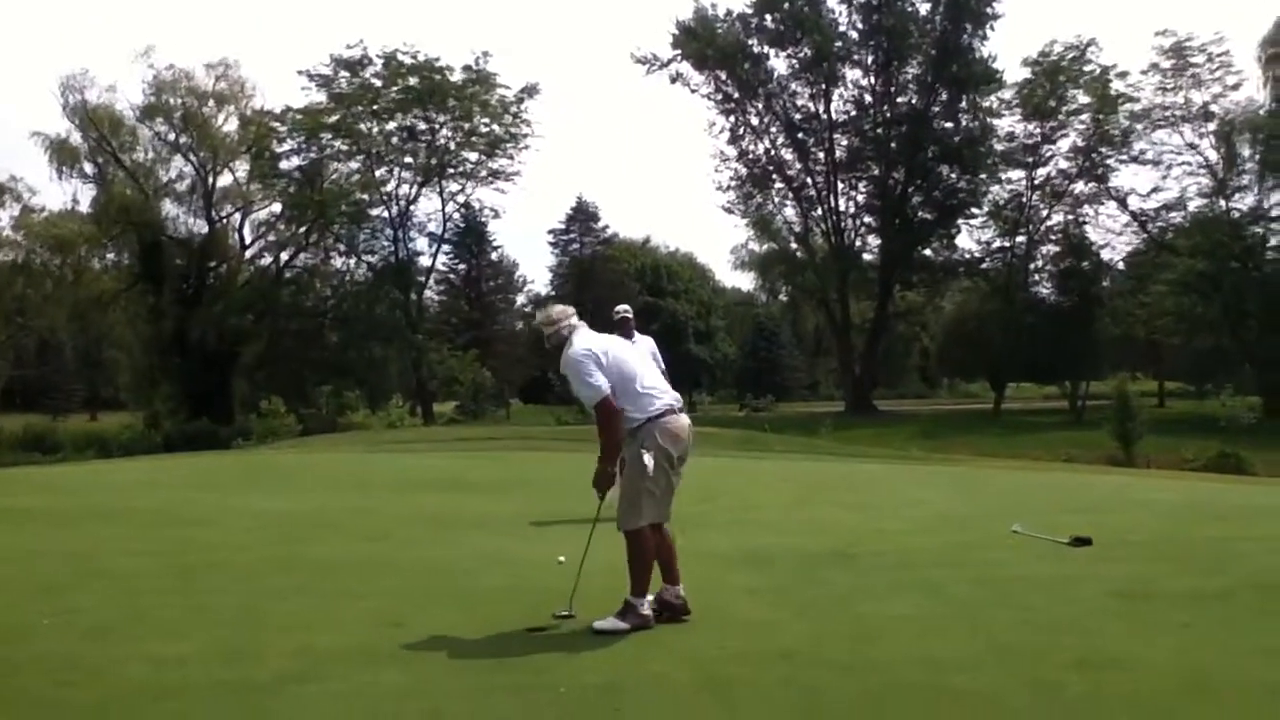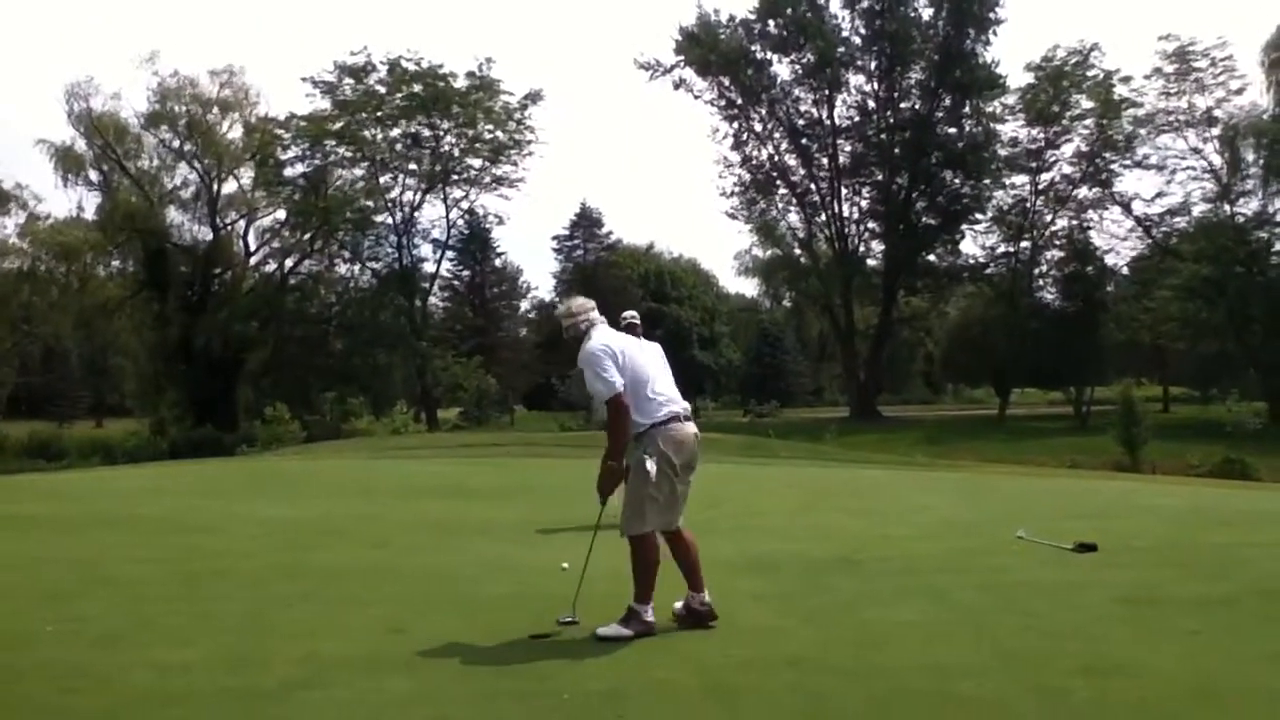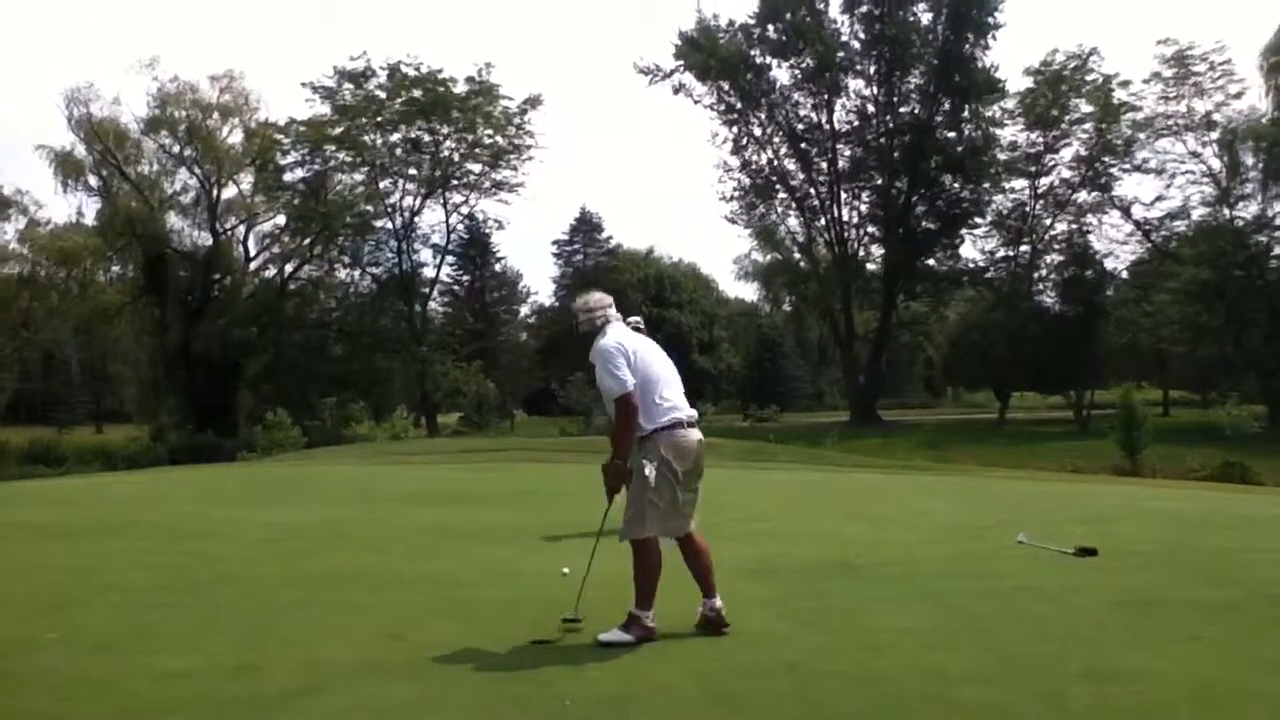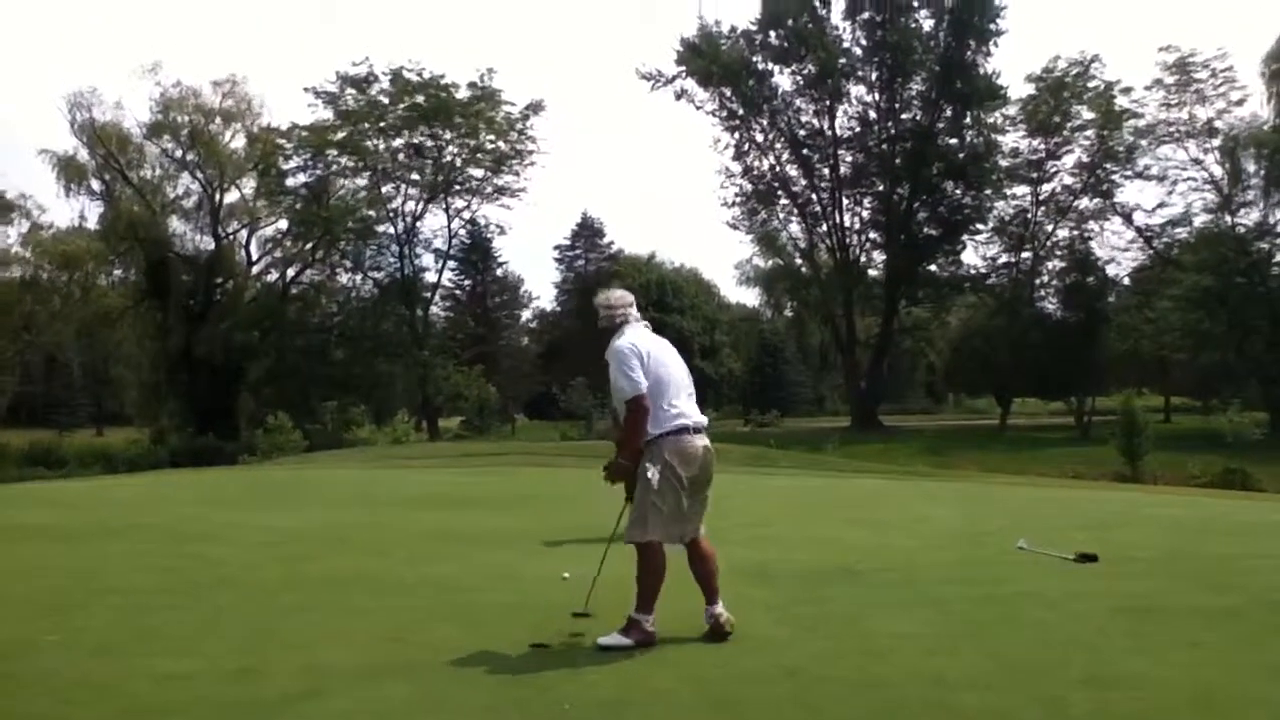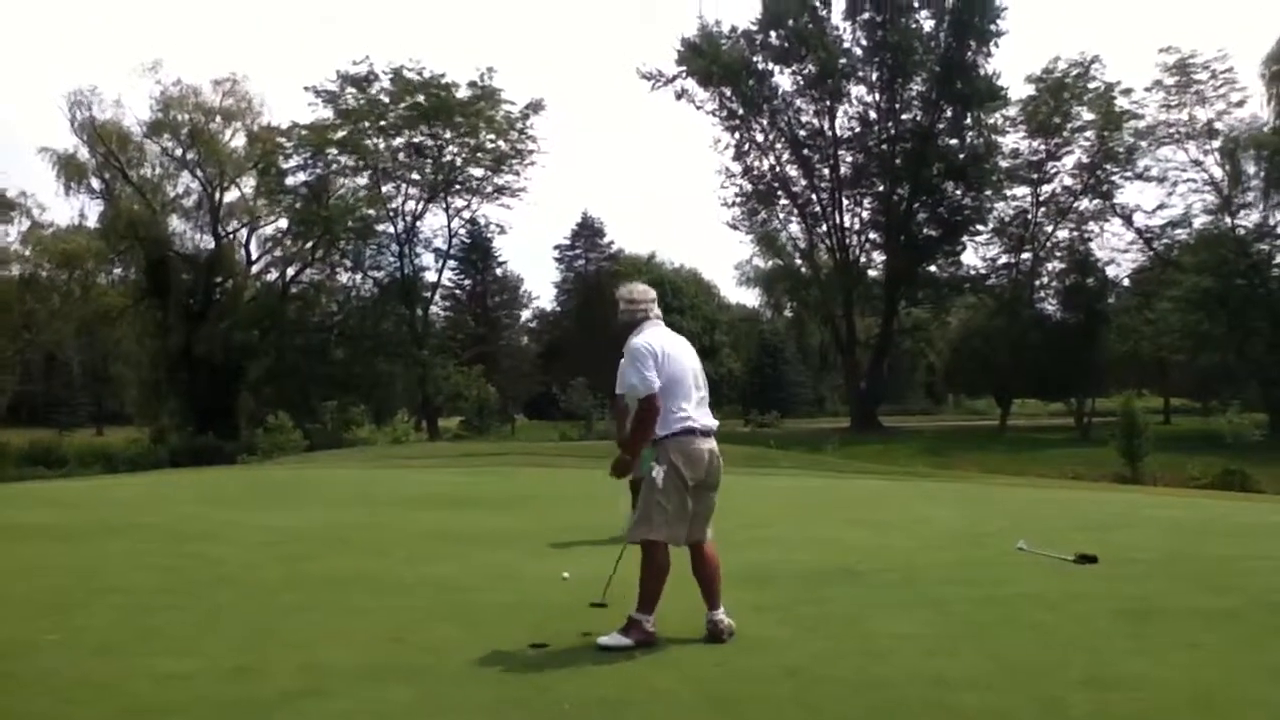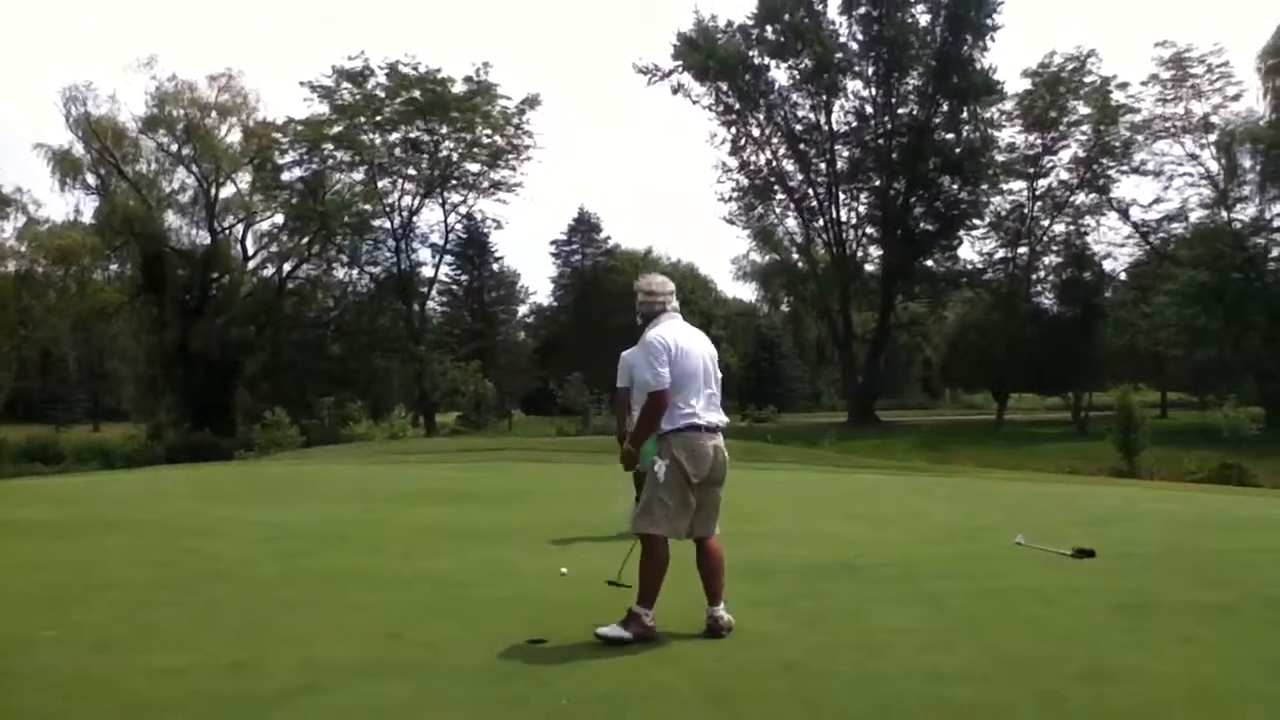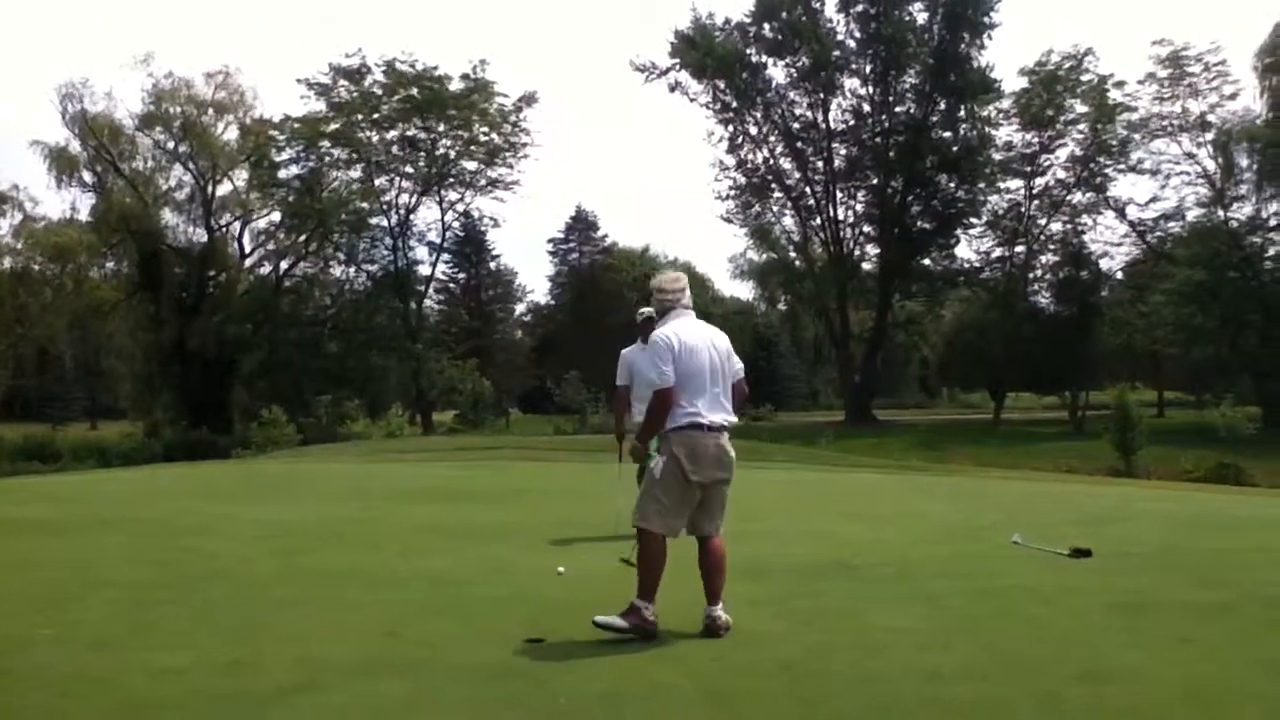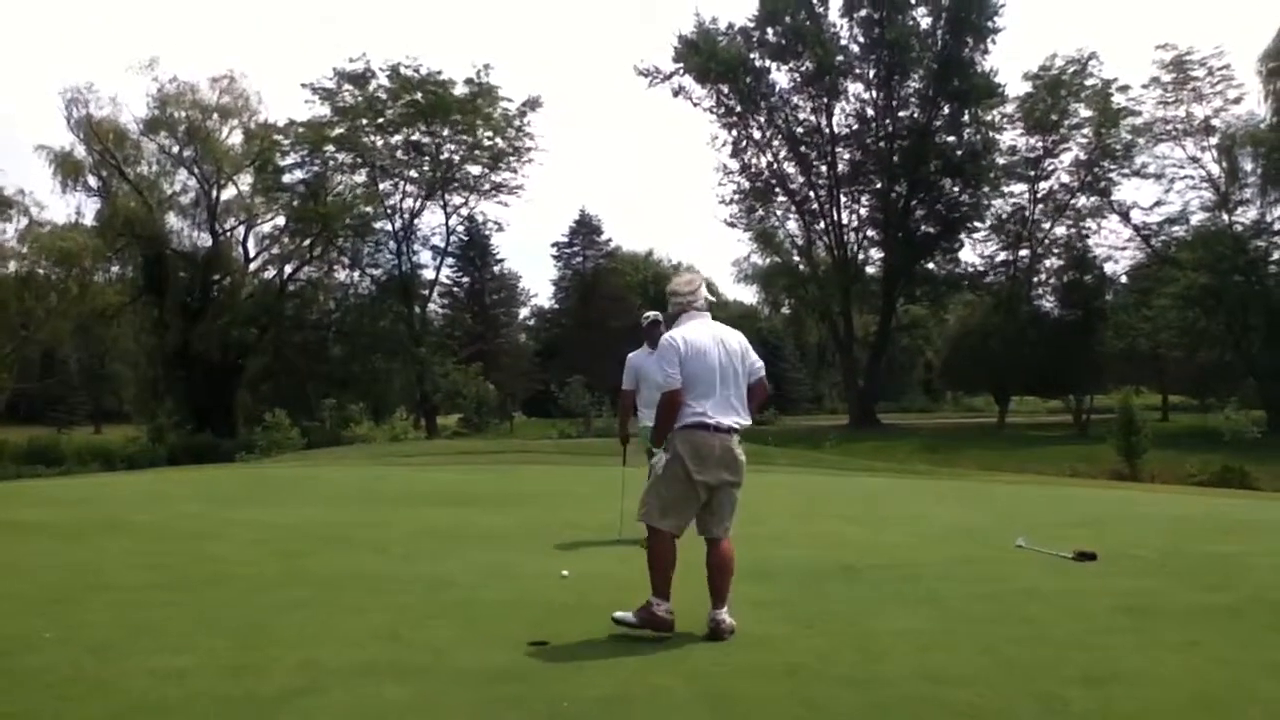
dt=0.1s
person 1, frame 1
left shoulder: (576, 355)
right shoulder: (605, 342)
left elbow: (608, 411)
left wrist: (606, 465)
right wrist: (613, 457)
left hip: (655, 432)
right hip: (674, 422)
left knee: (636, 522)
right knee: (652, 520)
left ankle: (638, 608)
right ankle: (672, 595)
person 1, frame 2
left shoulder: (593, 350)
right shoulder: (628, 341)
left elbow: (619, 407)
left wrist: (612, 463)
right wrist: (616, 458)
left hip: (657, 438)
right hip: (682, 430)
left knee: (640, 528)
right knee: (670, 525)
left ankle: (640, 614)
right ankle: (698, 601)
person 1, frame 3
left shoulder: (606, 347)
right shoulder: (640, 341)
left elbow: (628, 406)
left wrist: (618, 461)
right wrist: (623, 459)
left hip: (662, 443)
right hip: (688, 435)
left knee: (642, 533)
right knee: (683, 529)
left ankle: (642, 620)
right ankle: (712, 608)
person 1, frame 4
left shoulder: (623, 348)
right shoulder: (659, 342)
left elbow: (638, 407)
left wrist: (622, 459)
right wrist: (634, 455)
left hip: (669, 447)
right hip: (698, 442)
left knee: (648, 537)
right knee: (693, 535)
left ankle: (642, 624)
right ankle: (716, 614)
person 1, frame 5
left shoulder: (640, 345)
right shoulder: (679, 341)
left elbow: (650, 406)
left wrist: (627, 454)
left hip: (676, 448)
right hip: (705, 444)
left knee: (653, 536)
right knee: (699, 538)
left ankle: (642, 624)
right ankle: (717, 618)
person 1, frame 6
left shoulder: (655, 340)
right shoulder: (699, 336)
left elbow: (658, 400)
right elbow: (718, 391)
left wrist: (632, 444)
left hip: (681, 443)
right hip: (713, 442)
left knee: (655, 530)
right knee: (705, 533)
left ankle: (641, 619)
right ankle: (717, 613)
person 1, frame 7
left shoulder: (663, 336)
right shoulder: (717, 334)
left elbow: (664, 398)
right elbow: (741, 389)
left wrist: (641, 441)
left hip: (684, 441)
right hip: (720, 440)
left knee: (653, 526)
right knee: (710, 531)
left ankle: (642, 612)
right ankle: (715, 613)
person 1, frame 8
left shoulder: (673, 339)
right shoulder: (735, 337)
left elbow: (671, 399)
right elbow: (761, 389)
left wrist: (657, 441)
left hip: (690, 442)
right hip: (729, 444)
left knee: (662, 526)
right knee: (718, 533)
left ankle: (659, 608)
right ankle: (719, 615)
